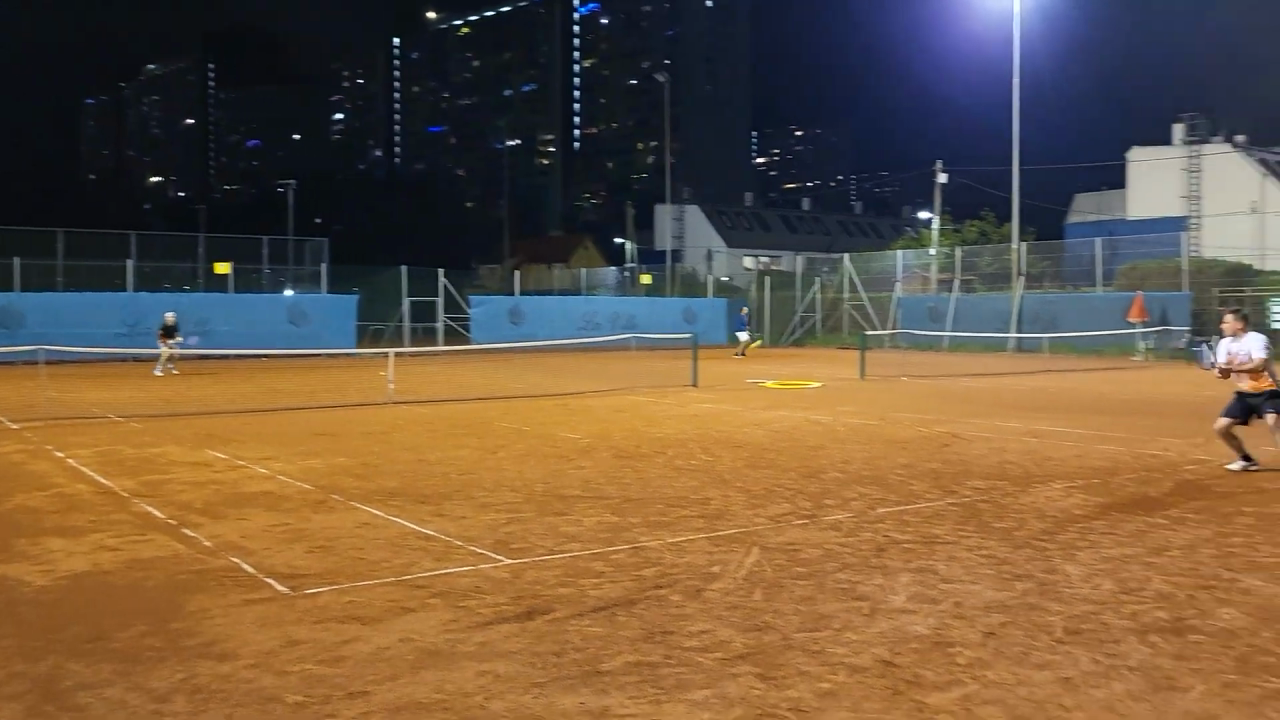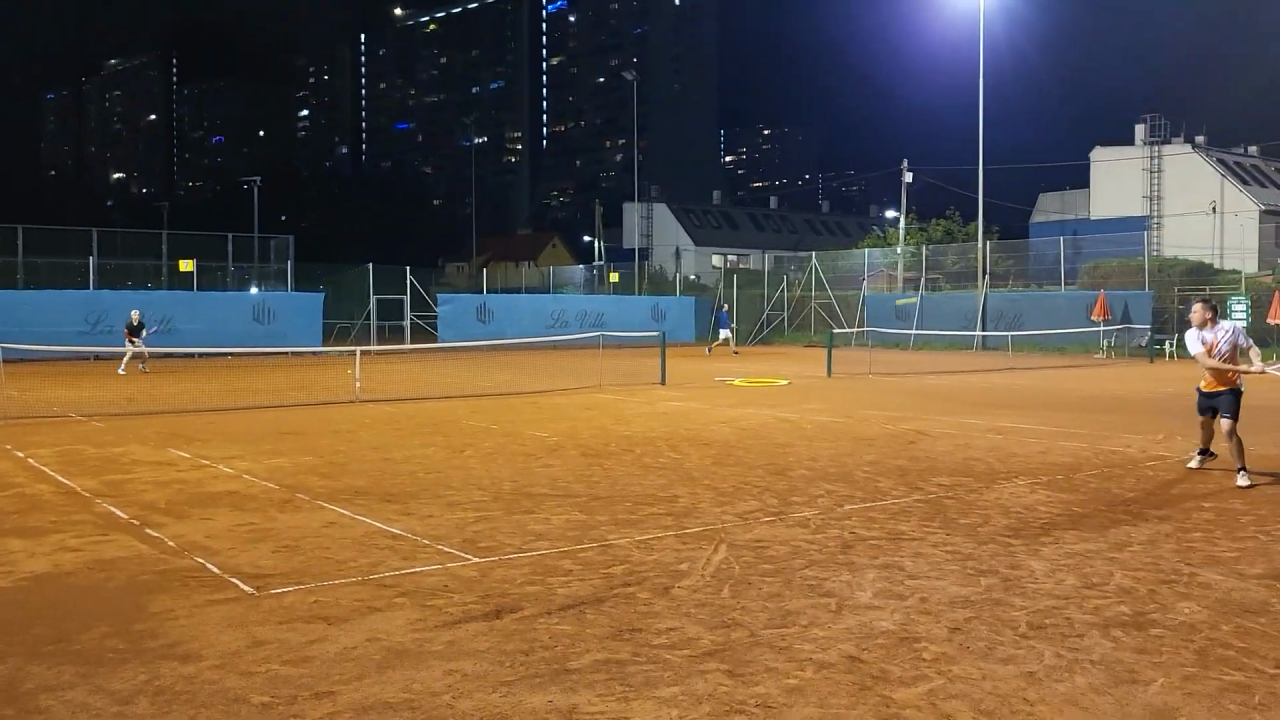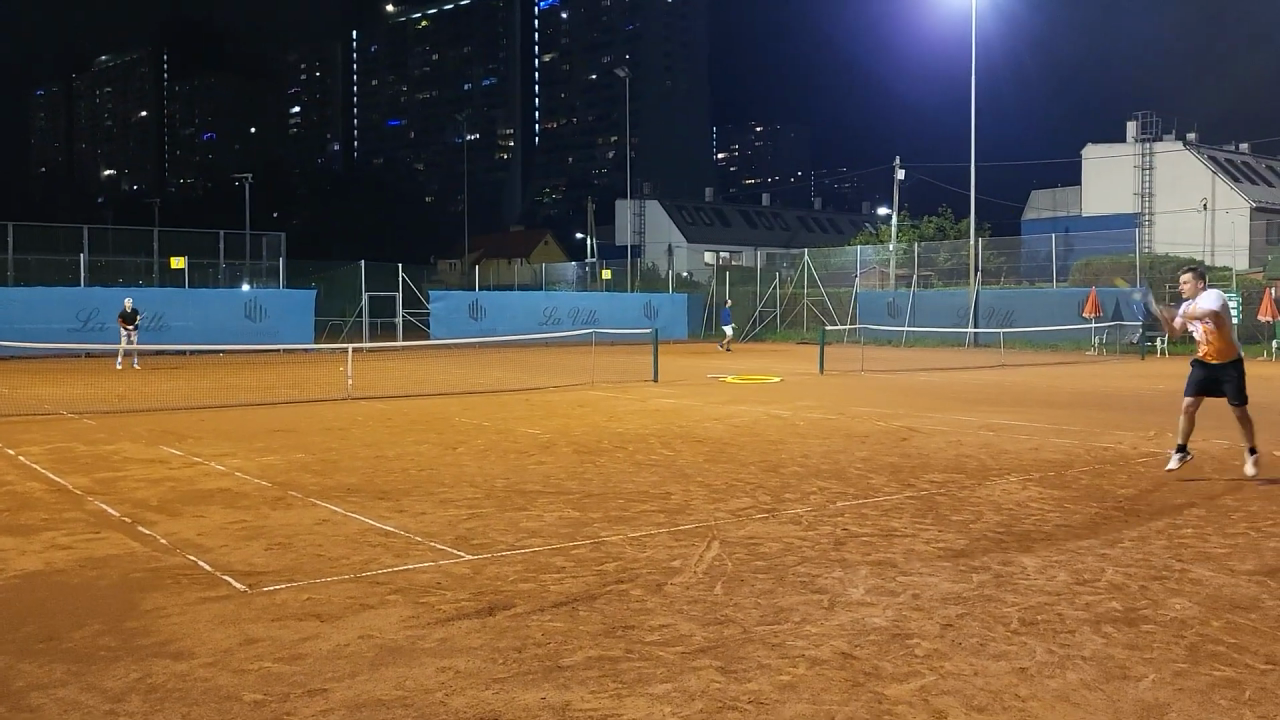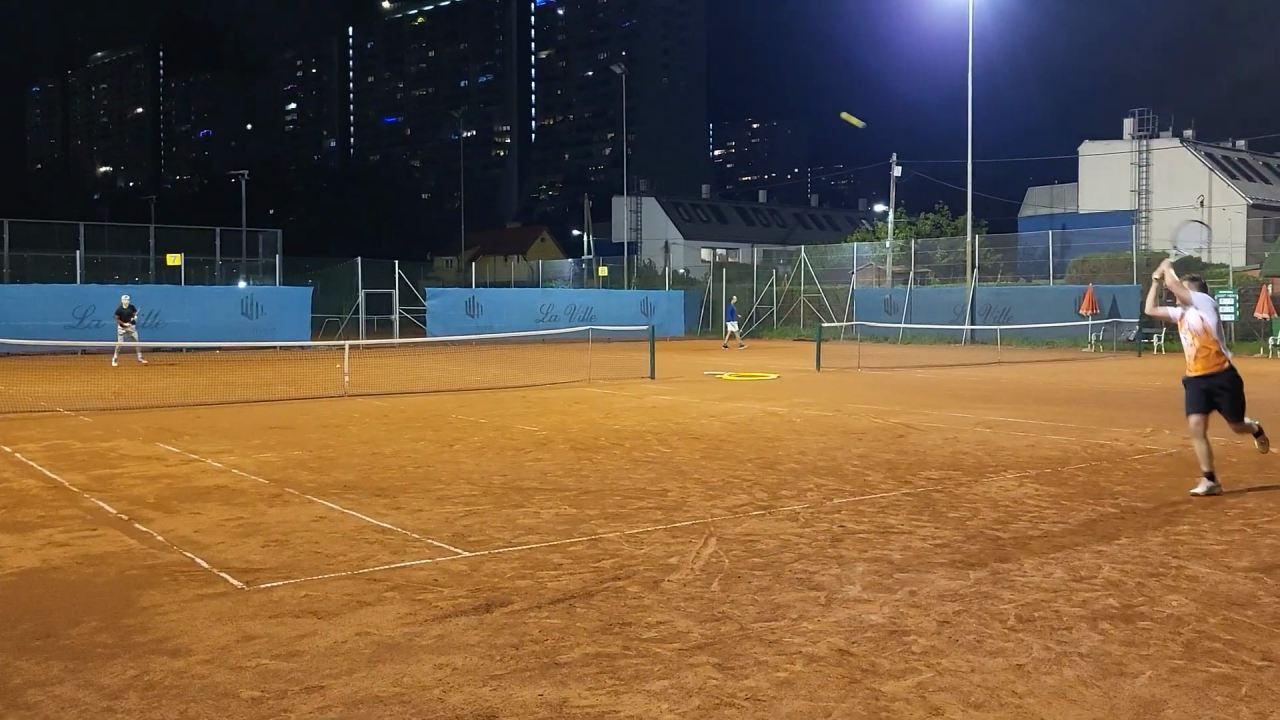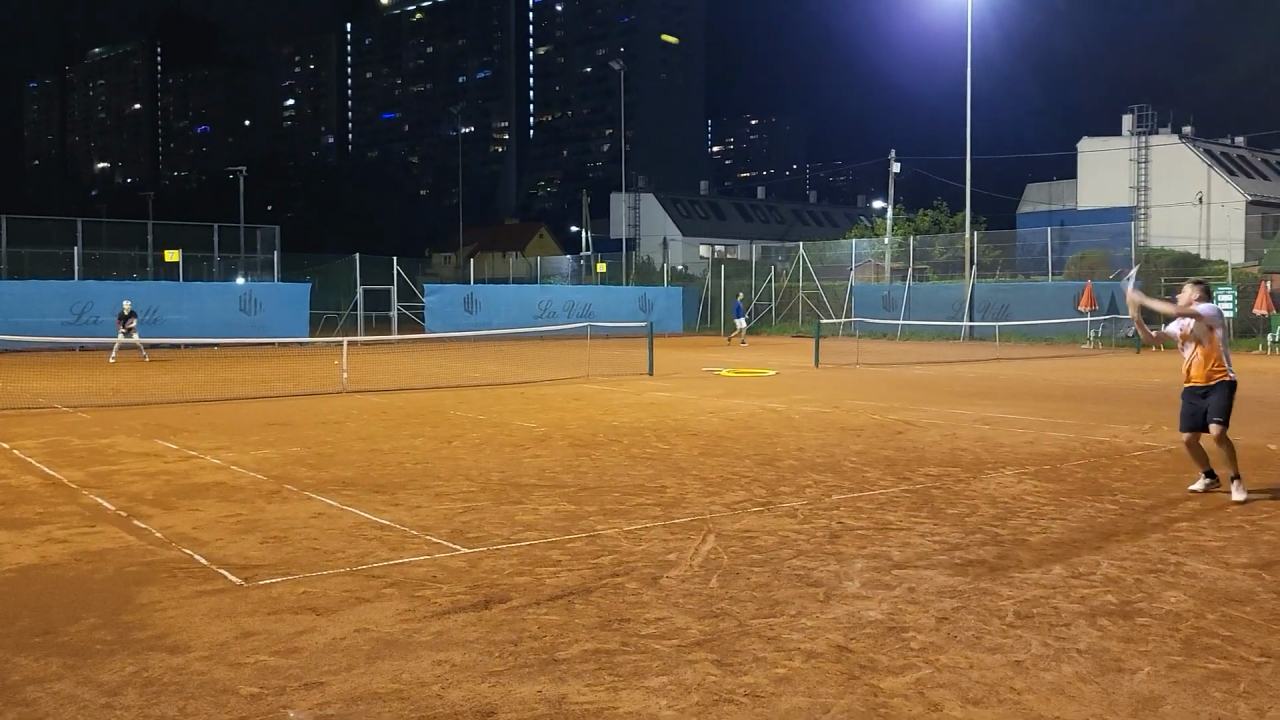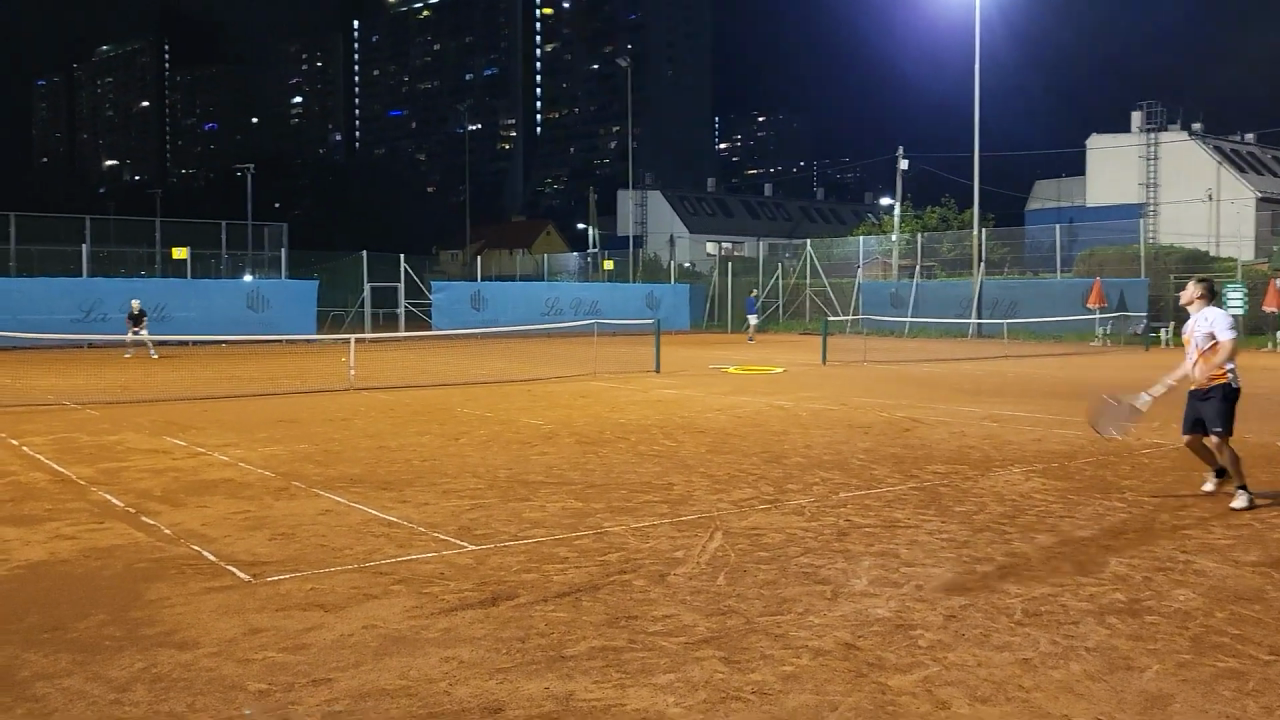
dt=0.2s
person 1, frame 1
left shoulder: (1256, 339)
right shoulder: (1225, 344)
left elbow: (1259, 366)
right elbow: (1225, 374)
left wrist: (1231, 368)
right wrist: (1221, 371)
left hip: (1266, 393)
right hip: (1244, 395)
right knee: (1220, 428)
right ankle: (1245, 460)
person 1, frame 2
left shoulder: (1232, 328)
right shoulder: (1192, 334)
left elbow: (1252, 348)
right elbow: (1205, 363)
left wrist: (1256, 363)
right wrist: (1244, 369)
left hip: (1229, 390)
right hip: (1207, 390)
left knee: (1227, 428)
right knee: (1205, 424)
left ankle: (1242, 472)
right ankle: (1205, 453)
person 1, frame 3
left shoulder: (1214, 296)
right shoulder: (1186, 307)
left elbow: (1203, 313)
right elbow: (1174, 334)
left wrist: (1176, 316)
right wrist: (1164, 319)
left hip: (1229, 363)
right hip: (1203, 362)
left knee: (1239, 412)
right knee: (1188, 407)
left ankle: (1251, 453)
right ankle: (1181, 452)
person 1, frame 4
left shoulder: (1203, 301)
right shoulder: (1181, 312)
left elbow: (1173, 284)
right elbow: (1150, 310)
left wrist: (1166, 267)
right wrist: (1155, 281)
left hip: (1222, 375)
right hip: (1196, 379)
left knee: (1237, 427)
right knee: (1196, 427)
left ankle: (1255, 429)
right ankle: (1209, 480)
person 1, frame 5
left shoulder: (1211, 311)
right shoulder: (1179, 324)
left elbow: (1177, 311)
right elbow: (1150, 338)
left wrist: (1143, 300)
right wrist: (1136, 316)
left hip: (1219, 384)
right hip: (1193, 388)
left knee: (1217, 432)
right knee: (1188, 439)
left ankle: (1236, 481)
right ankle: (1209, 476)
person 1, frame 6
left shoulder: (1216, 316)
right shoulder: (1190, 324)
left elbow: (1229, 348)
left wrist: (1207, 370)
right wrist: (1174, 377)
left hip: (1220, 388)
right hip: (1198, 390)
left knee: (1217, 441)
right knee: (1190, 440)
left ankle: (1243, 491)
right ankle: (1220, 472)
